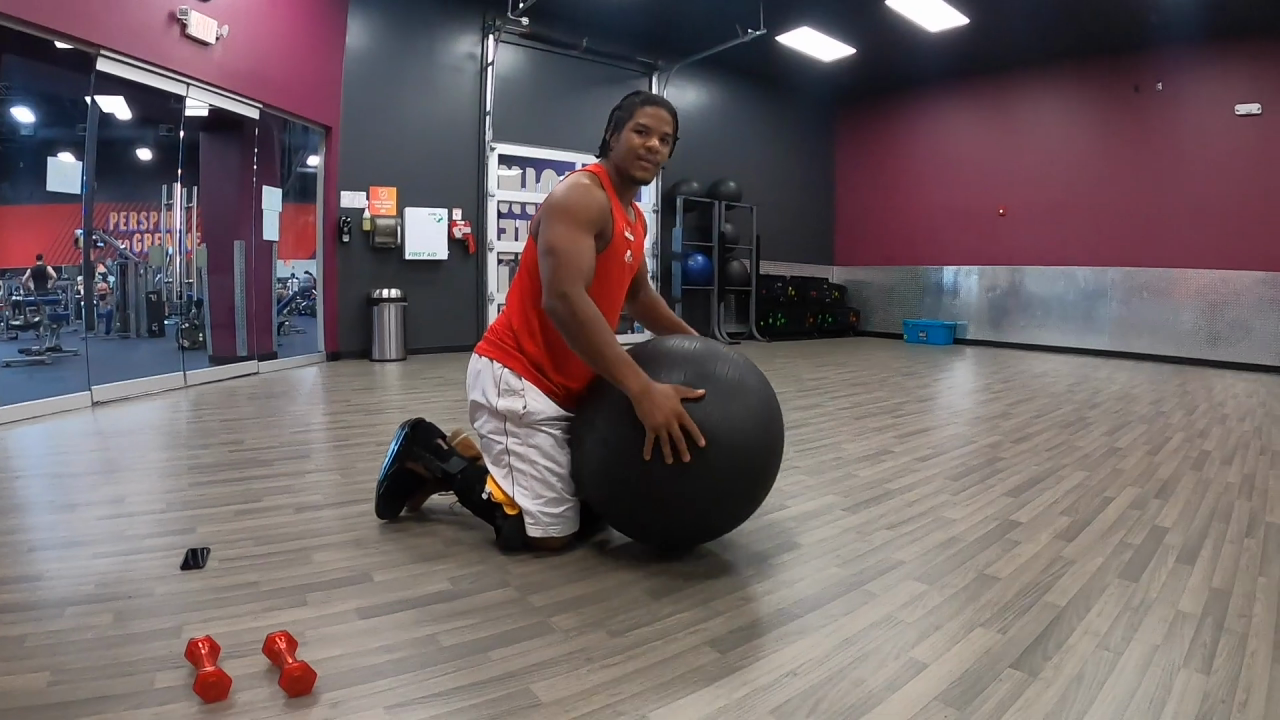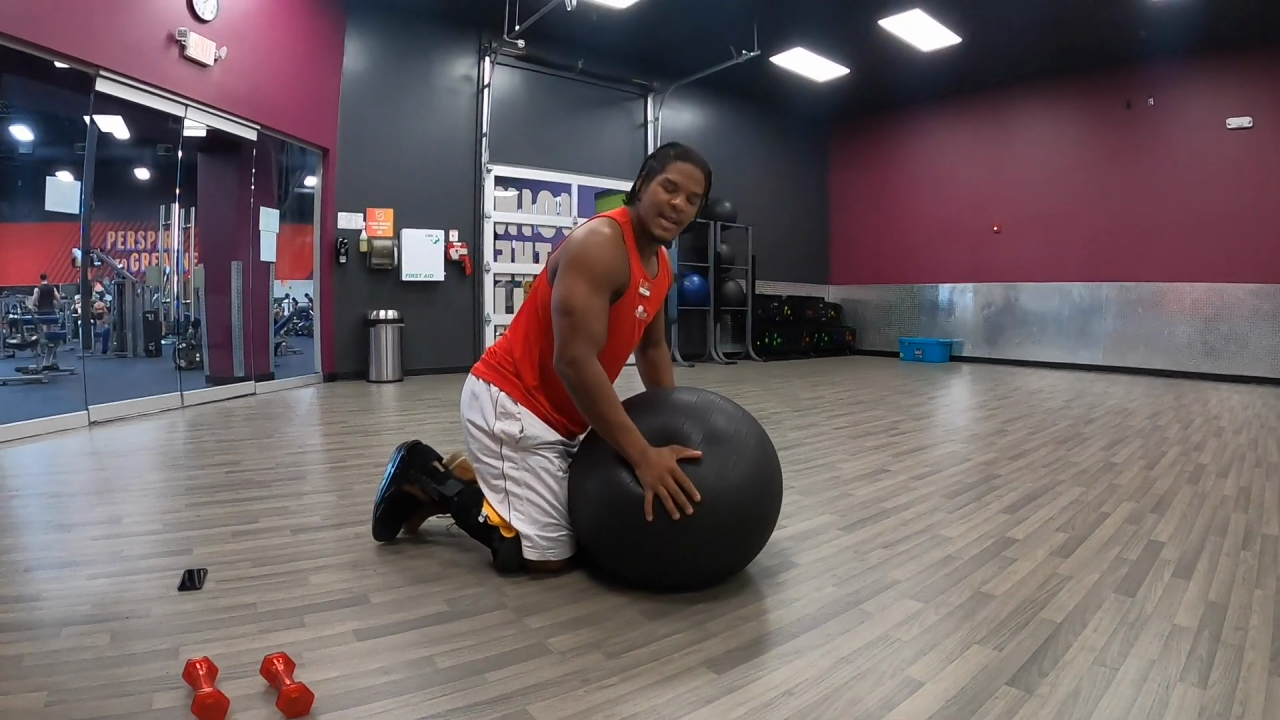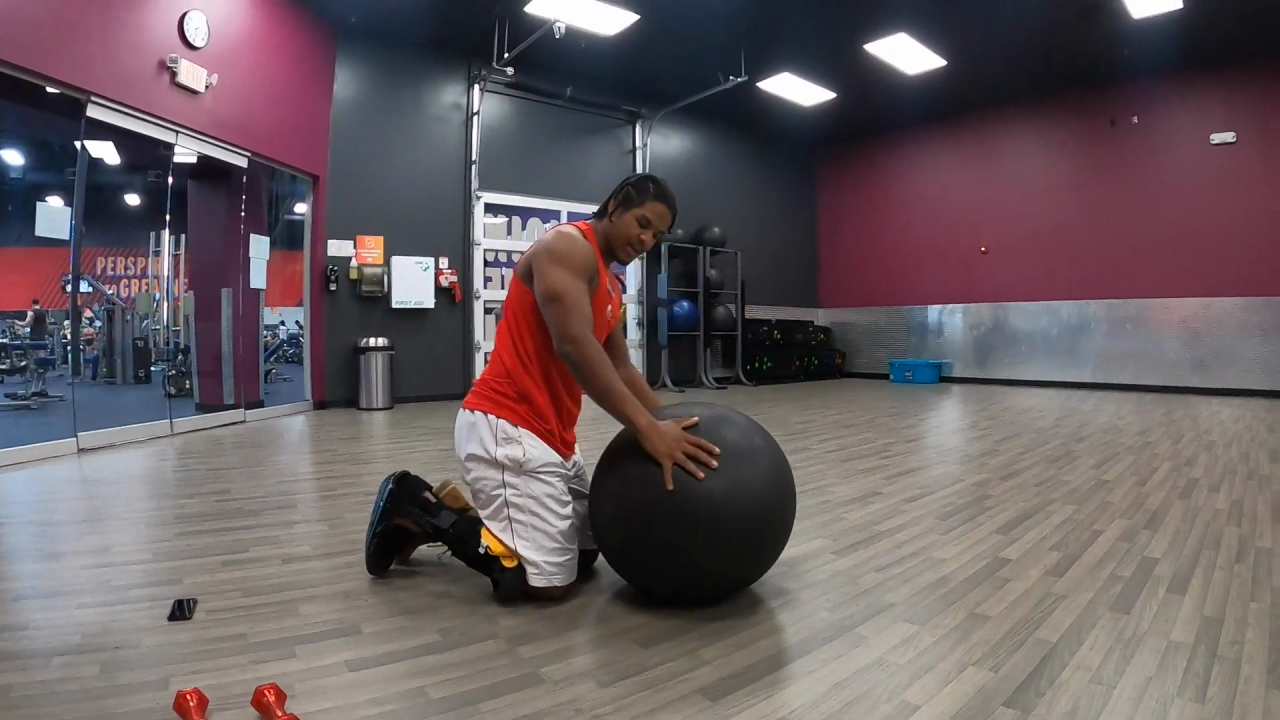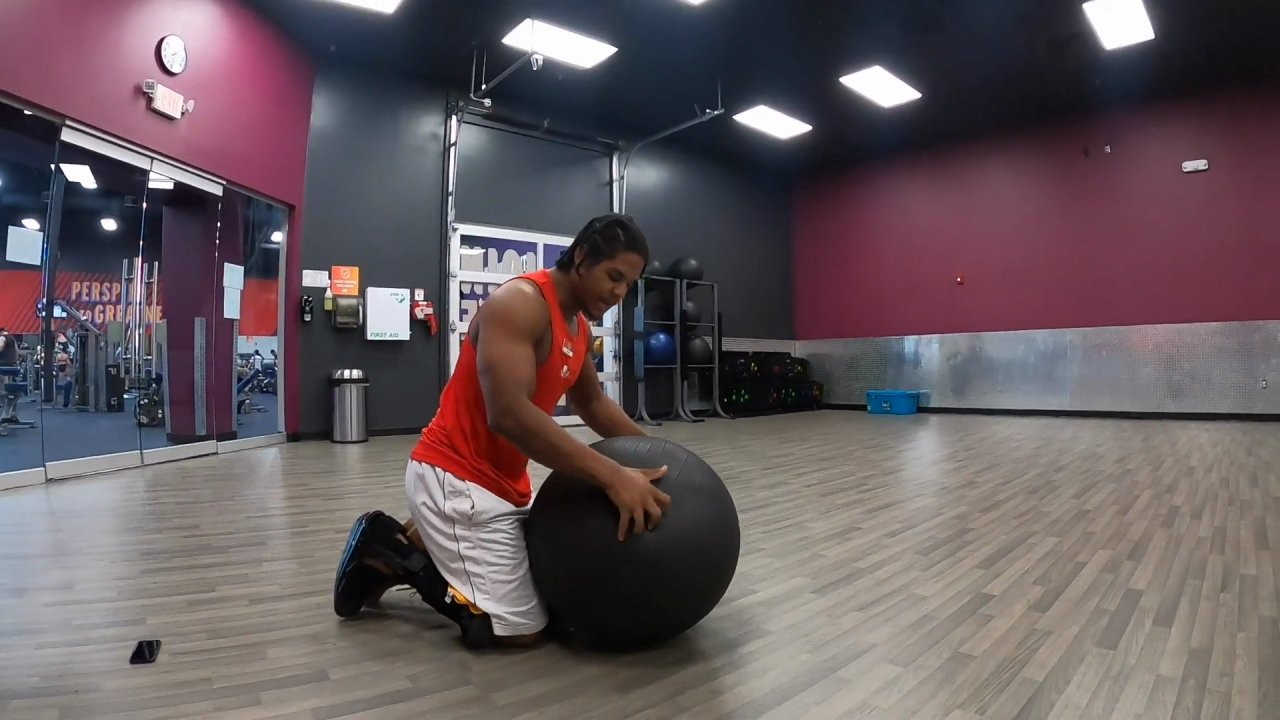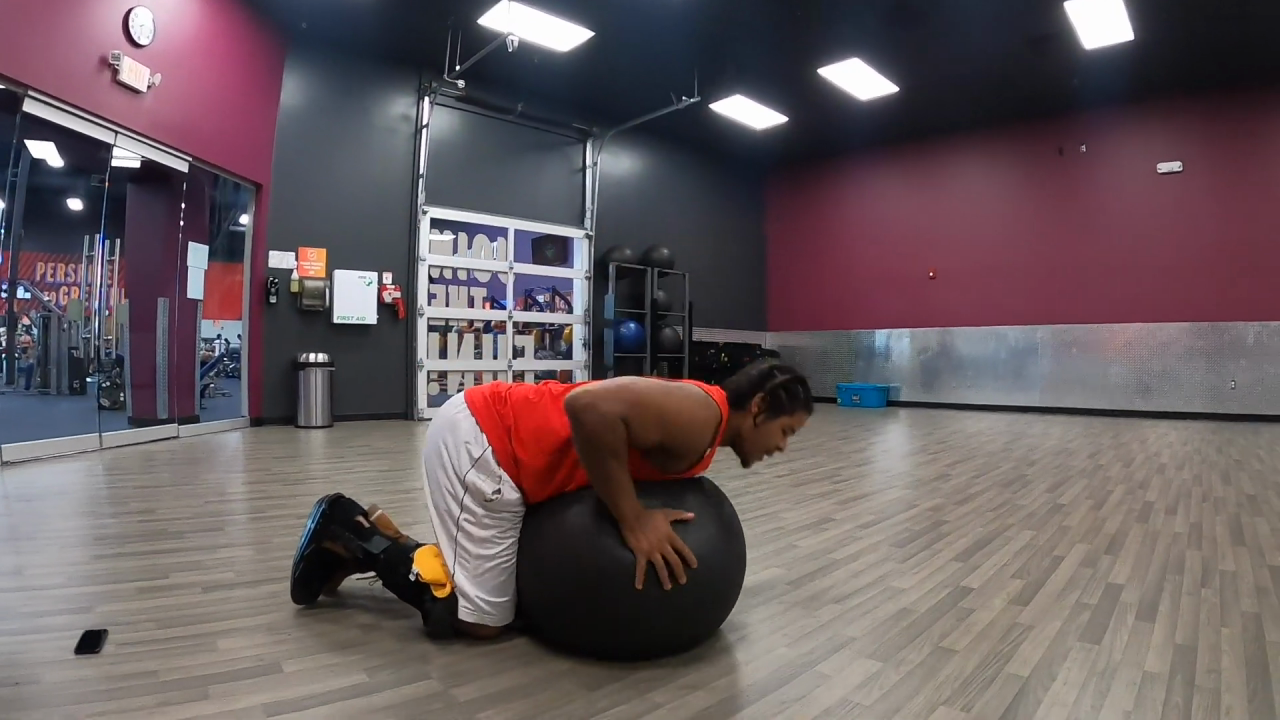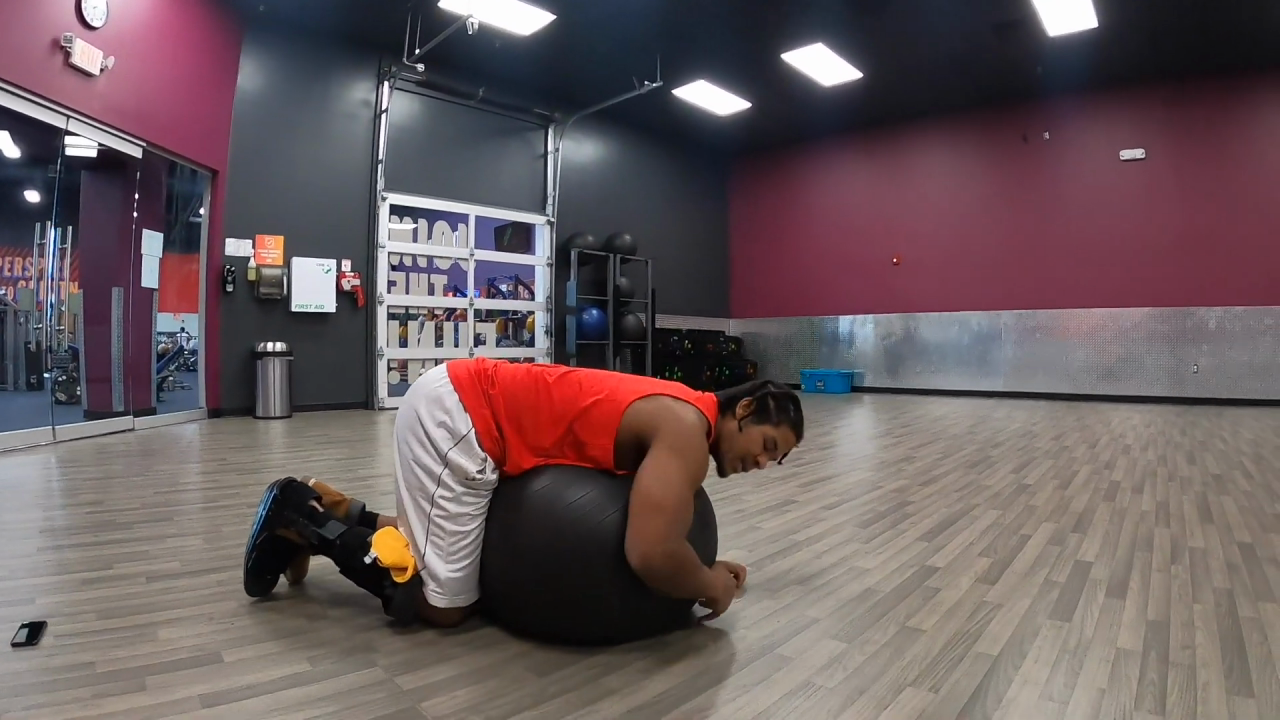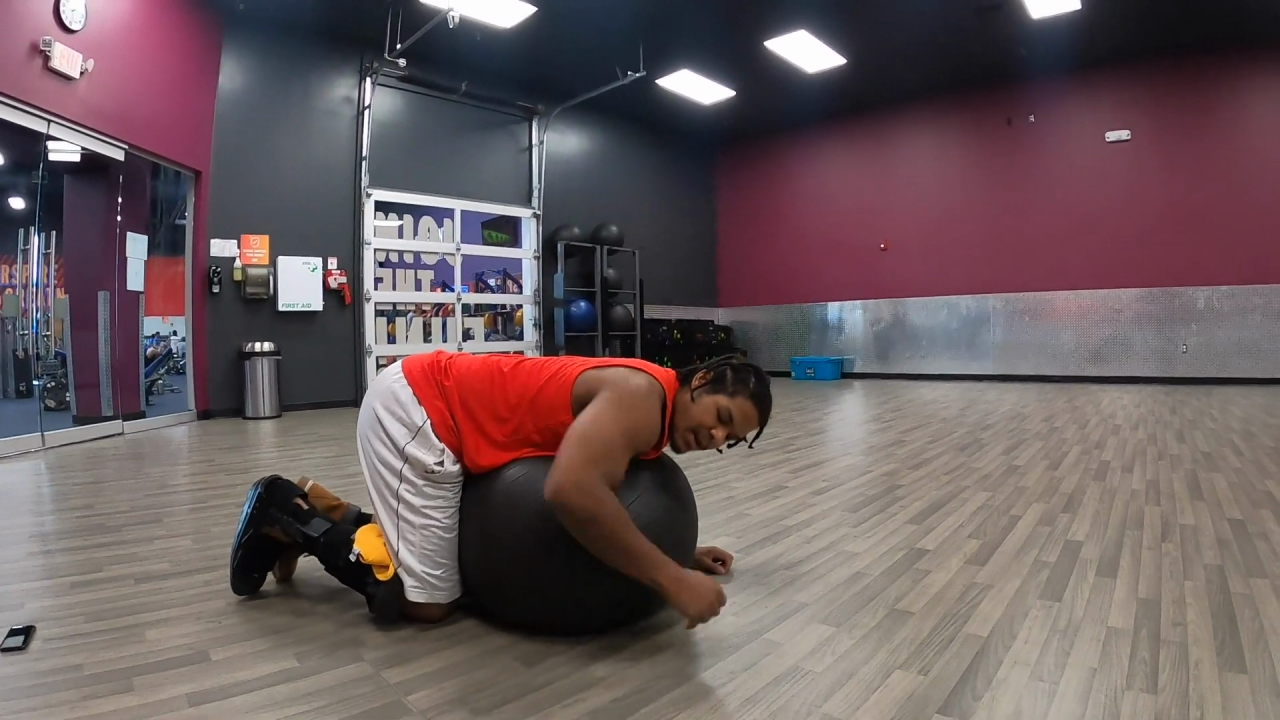
dt=0.7s
person 1, frame 1
left shoulder: (633, 217)
right shoulder: (580, 196)
left elbow: (638, 295)
right elbow: (564, 300)
left wrist: (691, 340)
right wrist: (643, 392)
left hip: (564, 385)
right hip: (517, 377)
left knee: (594, 510)
right knee: (551, 531)
left ankle: (464, 457)
right ankle: (434, 458)
person 1, frame 2
left shoulder: (660, 266)
right shoulder: (599, 243)
left elbow: (652, 348)
right elbow: (574, 360)
right wrist: (642, 456)
left hip: (557, 411)
right hip: (510, 401)
right knee: (547, 555)
left ankle: (463, 479)
right ankle: (430, 480)
person 1, frame 3
left shoulder: (608, 281)
right shoulder: (567, 245)
left elbow: (621, 368)
right elbow: (574, 345)
left wrist: (667, 424)
right wrist: (647, 428)
left hip: (550, 432)
right hip: (507, 426)
left knee: (582, 555)
right knee: (548, 580)
left ankle: (456, 509)
right ankle: (422, 511)
person 1, frame 4
left shoulder: (580, 326)
right shoulder: (520, 302)
left elbow: (593, 404)
right elbow: (508, 414)
right wrist: (612, 476)
left hip: (502, 481)
right hip: (456, 477)
right knee: (520, 628)
left ankle: (422, 545)
right ankle: (392, 555)
person 1, frame 5
left shoulder: (698, 416)
right shoulder: (699, 414)
right elbow: (590, 406)
right wrist: (634, 521)
left hip: (485, 432)
right hip: (480, 441)
right knee: (481, 618)
left ankle: (381, 535)
right ankle: (354, 538)
person 1, frame 6
left shoulder: (666, 417)
right shoulder: (686, 428)
right elbow: (649, 555)
left wrist: (702, 568)
right wrist: (710, 586)
left hip: (457, 402)
right hip: (455, 414)
left knee: (455, 552)
right knee: (443, 603)
left ankle: (332, 509)
right ankle: (302, 518)
person 1, frame 7
left shoulder: (646, 411)
right shoulder: (640, 398)
left elbow: (614, 503)
right elbow: (570, 494)
left wrist: (679, 555)
right wrist: (672, 580)
left hip: (427, 402)
right hip: (413, 407)
left knee: (464, 559)
right knee: (427, 600)
left ankle: (325, 510)
right ankle: (287, 515)
